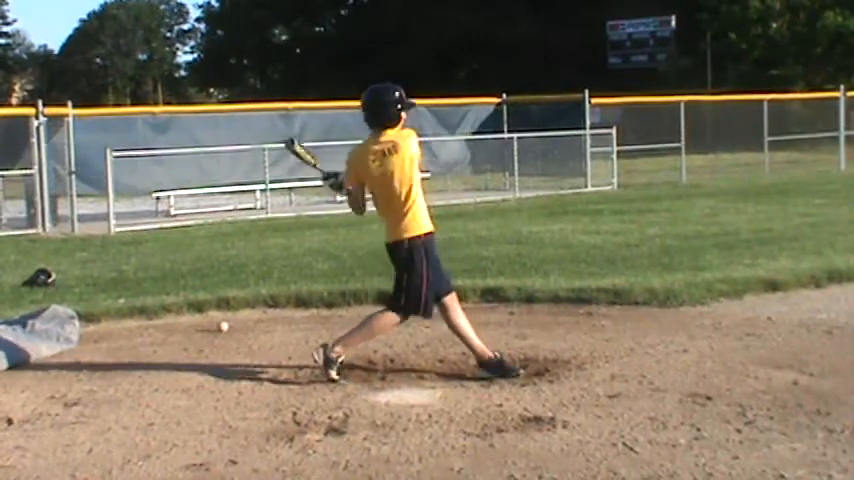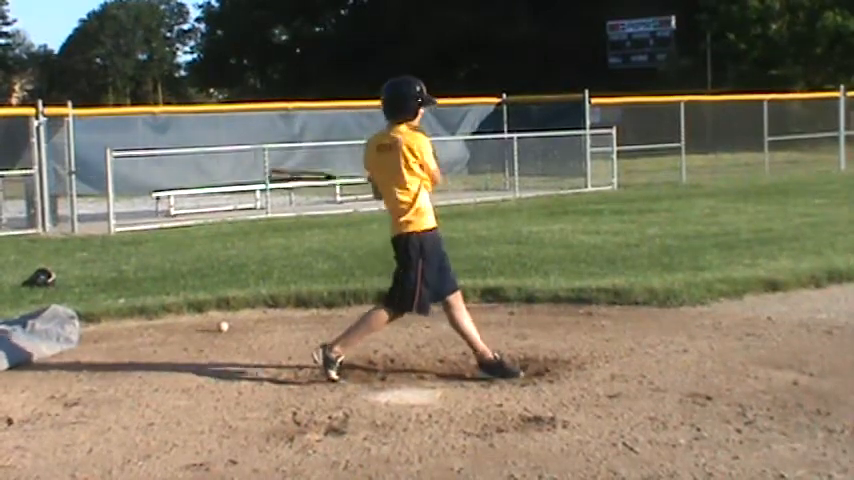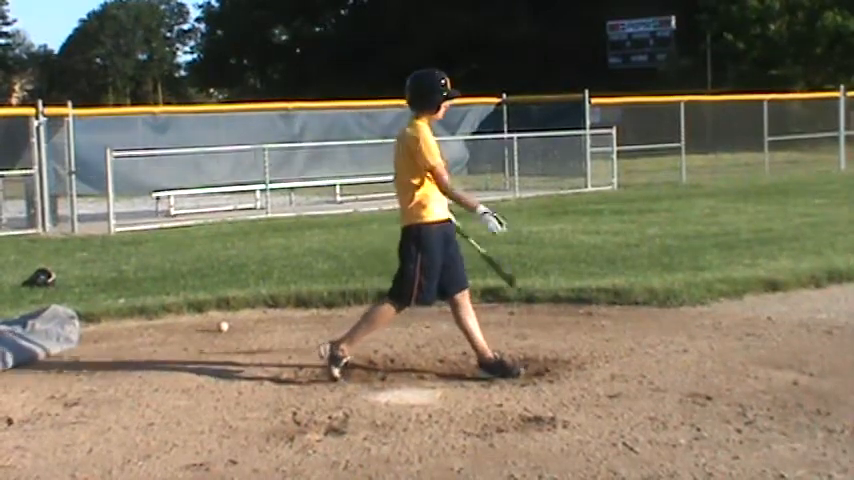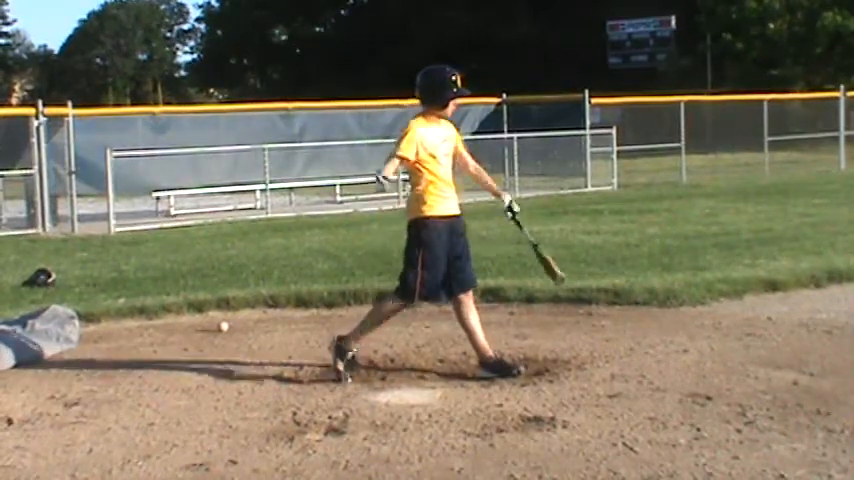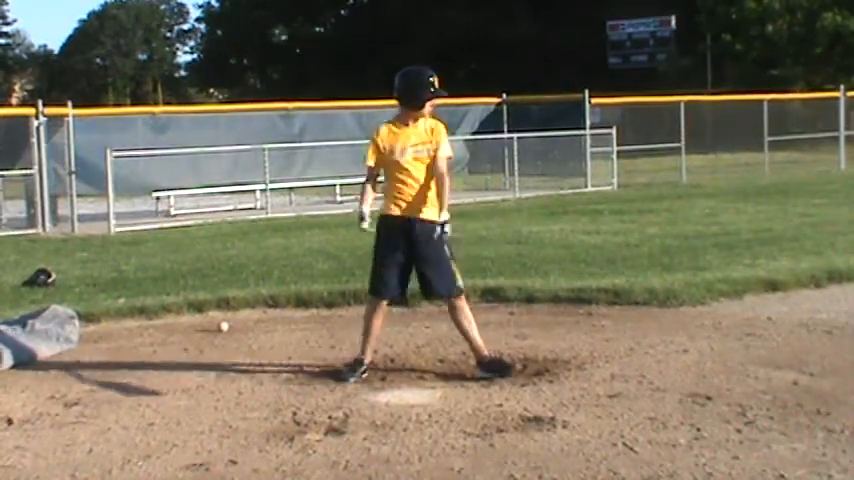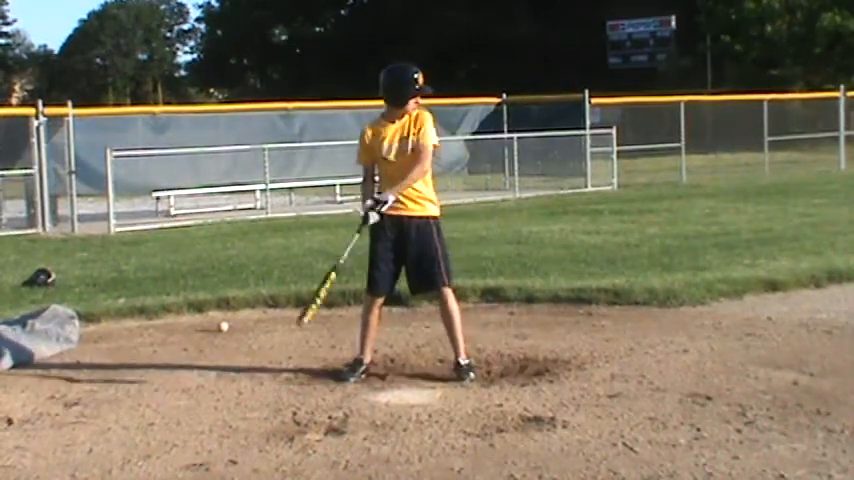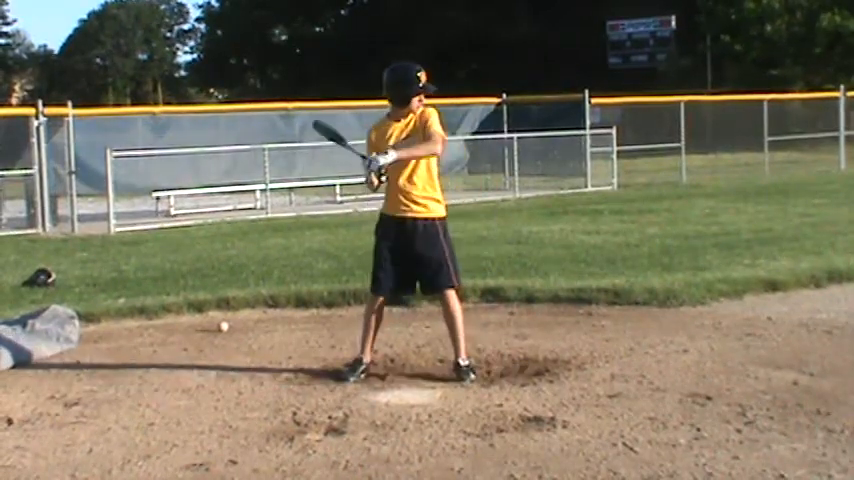
dt=0.3s
person 1, frame 1
left shoulder: (357, 156)
right shoulder: (408, 139)
left elbow: (358, 208)
left wrist: (346, 185)
left hip: (398, 237)
right hip: (416, 236)
left knee: (447, 298)
right knee: (401, 310)
left ankle: (486, 357)
right ankle: (334, 351)
person 1, frame 2
left shoulder: (372, 146)
right shoulder: (418, 141)
left elbow: (377, 192)
right elbow: (436, 179)
left hip: (415, 232)
right hip: (418, 232)
left knee: (452, 296)
right knee: (396, 306)
left ankle: (486, 358)
right ankle: (333, 351)
person 1, frame 3
left shoulder: (410, 132)
right shoulder: (421, 134)
right elbow: (443, 182)
right wrist: (479, 209)
left hip: (437, 224)
right hip: (424, 225)
left knee: (459, 293)
right knee: (400, 298)
left ankle: (486, 358)
right ankle: (340, 349)
person 1, frame 4
left shoulder: (448, 129)
right shoulder: (417, 128)
left elbow: (470, 166)
right elbow: (392, 163)
left wrist: (500, 194)
right wrist: (383, 176)
left hip: (451, 218)
right hip: (428, 220)
left knee: (463, 293)
right knee: (406, 294)
left ankle: (487, 358)
right ankle: (347, 344)
person 1, frame 5
left shoulder: (436, 129)
right shoulder: (384, 133)
left elbow: (442, 174)
right elbow: (372, 178)
left wrist: (443, 213)
right wrist: (364, 210)
left hip: (428, 222)
right hip: (393, 222)
left knee: (453, 293)
right knee: (380, 296)
left ankle: (484, 357)
right ankle: (364, 359)
person 1, frame 6
left shoulder: (422, 119)
right shoulder: (371, 132)
left elbow: (424, 164)
right elbow: (369, 176)
left wrist: (391, 193)
right wrist: (370, 204)
left hip: (424, 216)
right hip: (388, 220)
left knee: (444, 288)
right knee: (375, 293)
left ankle: (461, 359)
right ankle: (363, 359)
person 1, frame 7
left shoulder: (428, 116)
right shoulder: (379, 130)
left elbow: (437, 146)
right elbow: (371, 181)
left wrist: (394, 154)
right wrist: (373, 171)
left hip: (429, 218)
right hip: (392, 219)
left knee: (447, 291)
right knee: (379, 295)
left ankle: (462, 360)
right ankle: (364, 358)
